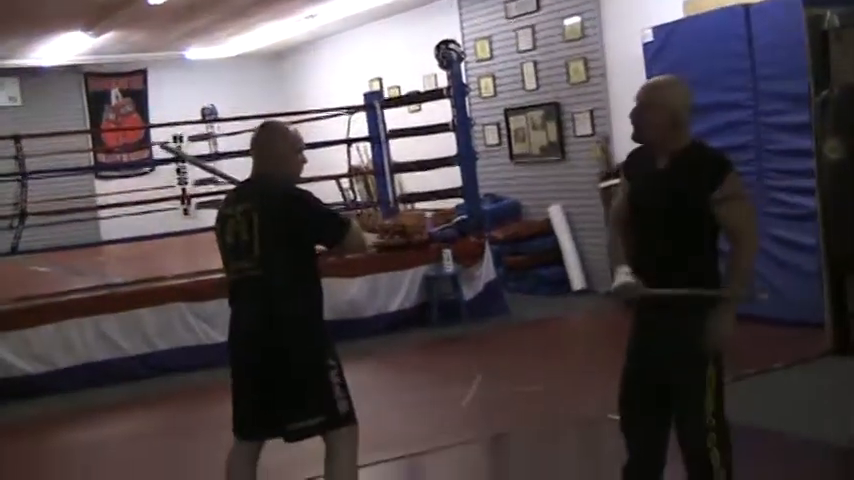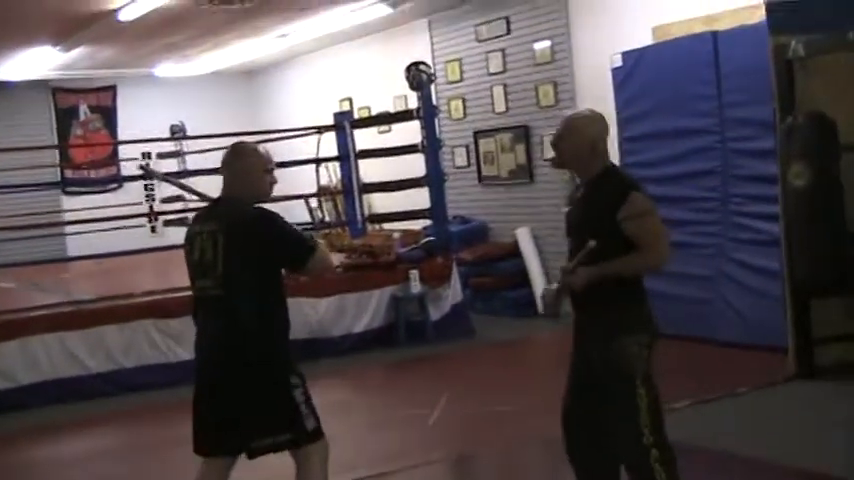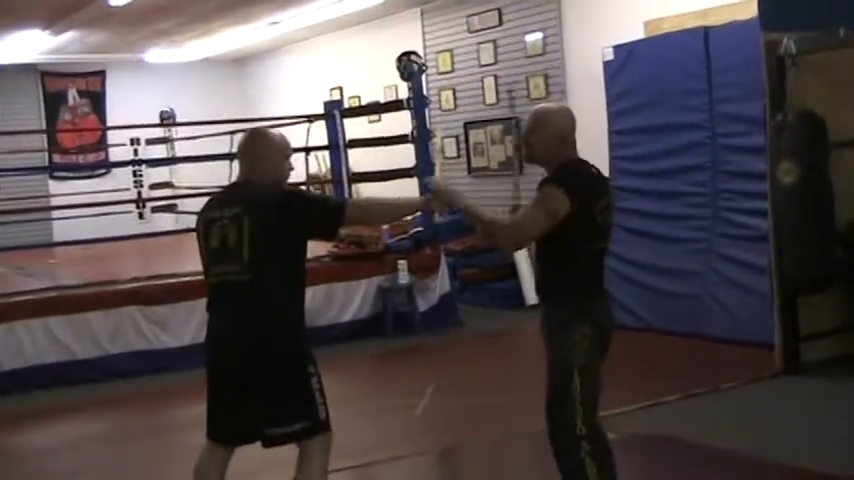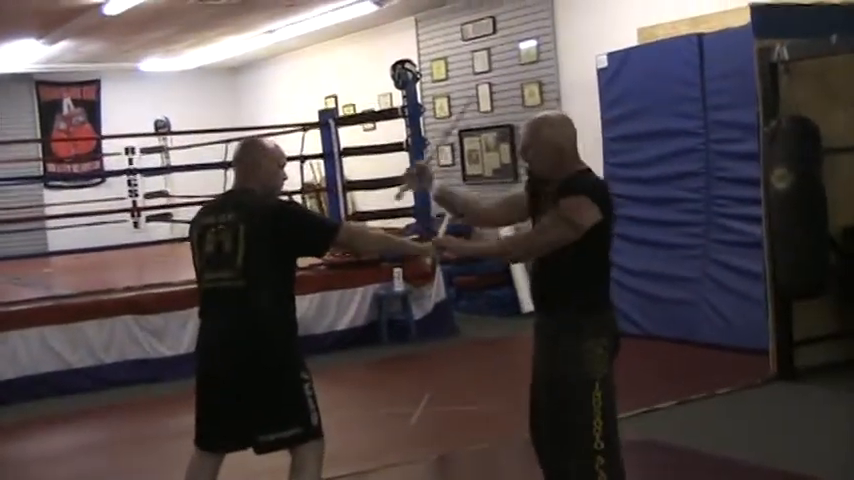
dt=0.7s
person 1, frame 1
left shoulder: (712, 168)
right shoulder: (636, 163)
left elbow: (744, 242)
right elbow: (619, 224)
left wrist: (725, 309)
right wrist: (623, 269)
left hip: (694, 309)
right hip: (648, 307)
left knee: (699, 416)
right knee: (637, 405)
person 1, frame 2
left shoulder: (622, 192)
right shoulder: (582, 190)
left elbow: (657, 253)
left wrist: (593, 273)
right wrist: (570, 275)
left hip: (624, 327)
right hip: (590, 323)
left knee: (636, 430)
right knee: (580, 422)
person 1, frame 3
left shoulder: (565, 183)
right shoulder: (584, 177)
left elbow: (511, 237)
left wrist: (458, 202)
right wrist: (497, 226)
left hip: (575, 316)
right hip: (576, 310)
left knee: (576, 421)
right knee: (565, 414)
person 1, frame 4
left shoulder: (583, 195)
right shoulder: (543, 186)
left elbow: (524, 246)
right elbow: (490, 213)
left wrist: (460, 247)
right wrist: (434, 190)
left hip: (585, 330)
right hip: (551, 325)
left knee: (592, 439)
right knee: (548, 429)
person 2, frame 1
left shoulder: (229, 207)
right shoulder: (291, 199)
right elbow: (356, 241)
right wrist: (325, 230)
left hip: (247, 334)
right hip: (294, 334)
left knee: (247, 439)
right knee: (341, 431)
person 2, frame 2
left shoulder: (199, 224)
right shoulder: (258, 222)
right elbow: (322, 264)
right wrist: (295, 246)
left hip: (213, 353)
right hip: (258, 354)
right knee: (311, 448)
person 2, frame 3
left shoulder: (210, 211)
right shoulder: (281, 202)
right elbow: (360, 212)
right wrist: (422, 203)
left hip: (224, 339)
right hip: (275, 340)
left knee: (219, 441)
right knee: (314, 439)
person 2, frame 4
left shoulder: (203, 218)
right shoulder: (276, 213)
right elbow: (353, 237)
right wrist: (419, 248)
left hip: (216, 345)
right hip: (267, 346)
left knee: (209, 448)
right knee: (307, 446)
